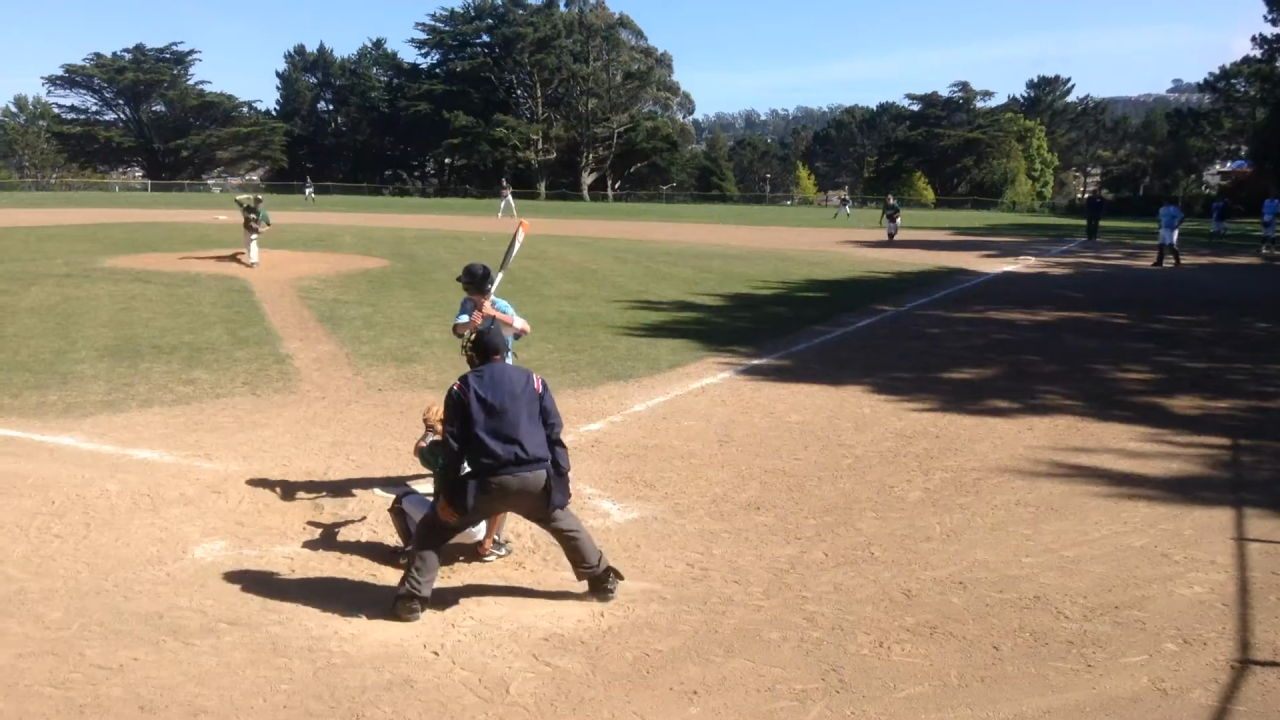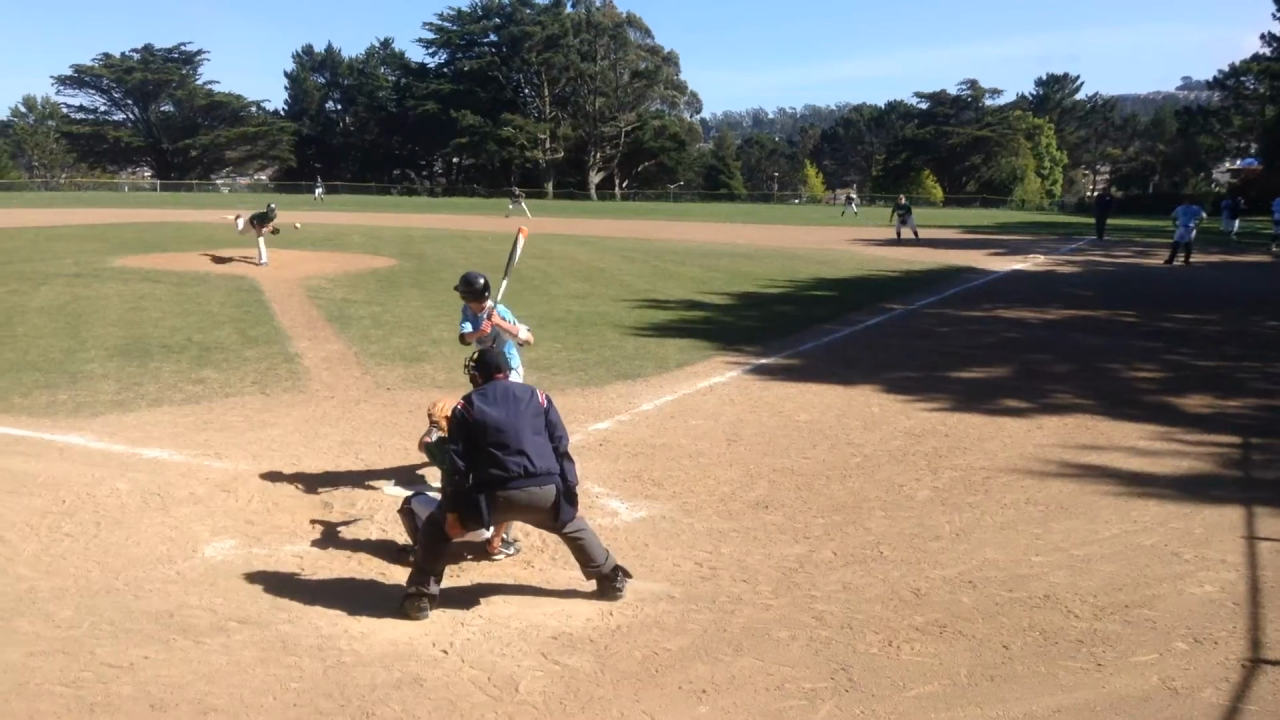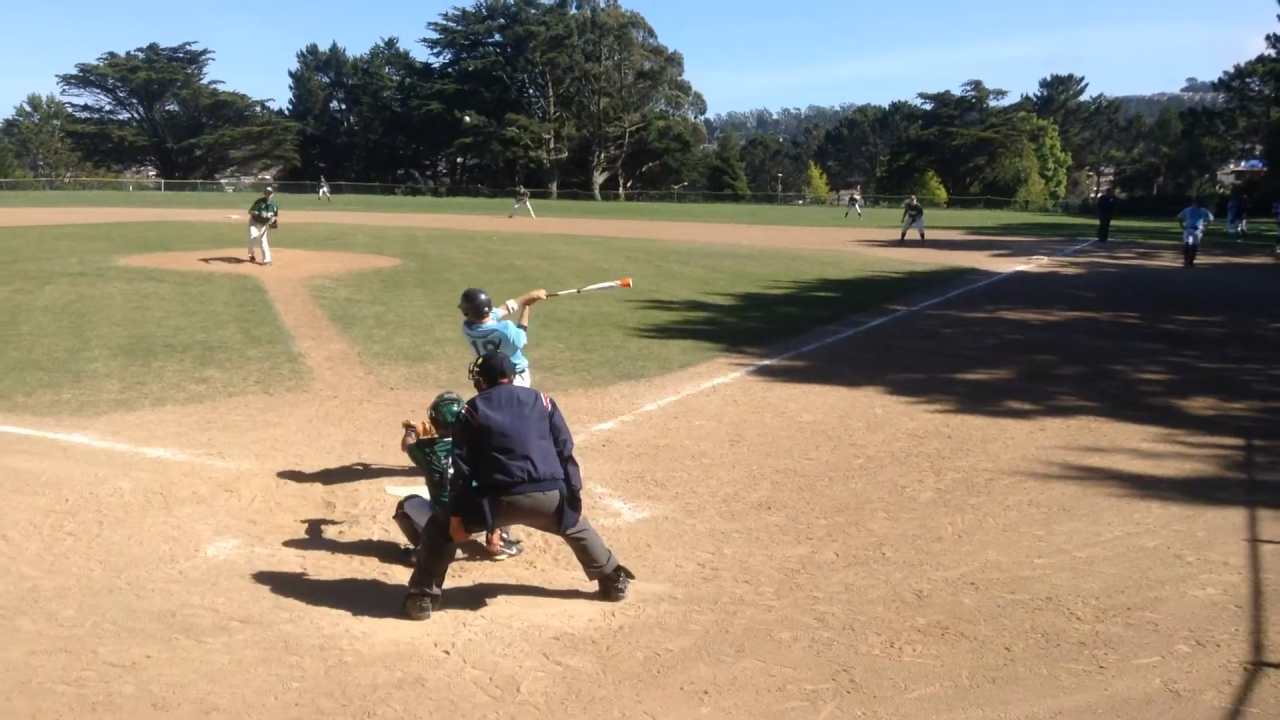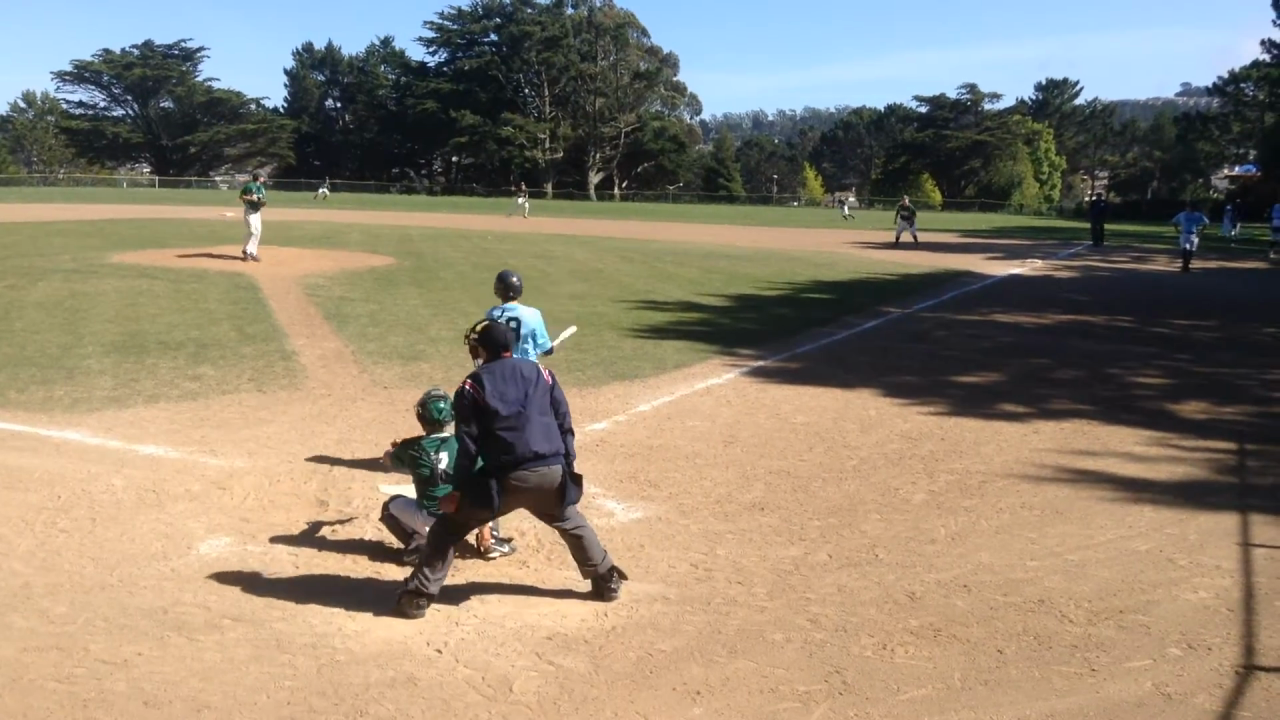
dt=0.4s
person 1, frame 1
left shoulder: (462, 388)
right shoulder: (533, 381)
left elbow: (453, 446)
right elbow: (554, 435)
left wrist: (445, 494)
right wrist: (561, 478)
left hip: (488, 481)
right hip: (535, 478)
left knee: (434, 529)
right knee: (565, 524)
left ankle: (412, 598)
right ankle: (603, 581)
person 1, frame 2
left shoulder: (467, 407)
right shoulder: (537, 396)
left elbow: (459, 465)
right elbow: (561, 448)
left wrist: (452, 511)
right wrist: (569, 494)
left hip: (497, 495)
right hip: (545, 492)
left knee: (436, 527)
right knee: (572, 523)
left ankle: (421, 597)
right ankle: (611, 580)
person 1, frame 3
left shoulder: (472, 411)
right shoulder: (542, 401)
left elbow: (463, 469)
right elbow: (566, 452)
left wrist: (457, 515)
right wrist: (574, 497)
left hip: (501, 500)
right hip: (550, 496)
left knee: (439, 528)
right knee: (576, 523)
left ankle: (422, 597)
right ankle: (613, 580)
person 1, frame 4
left shoulder: (472, 386)
right shoulder: (541, 374)
left elbow: (468, 445)
right elbow: (565, 425)
left wrist: (457, 491)
right wrist: (567, 469)
left hip: (506, 478)
right hip: (552, 472)
left knee: (449, 525)
right knee: (571, 521)
left ankle: (418, 595)
right ankle: (607, 579)
